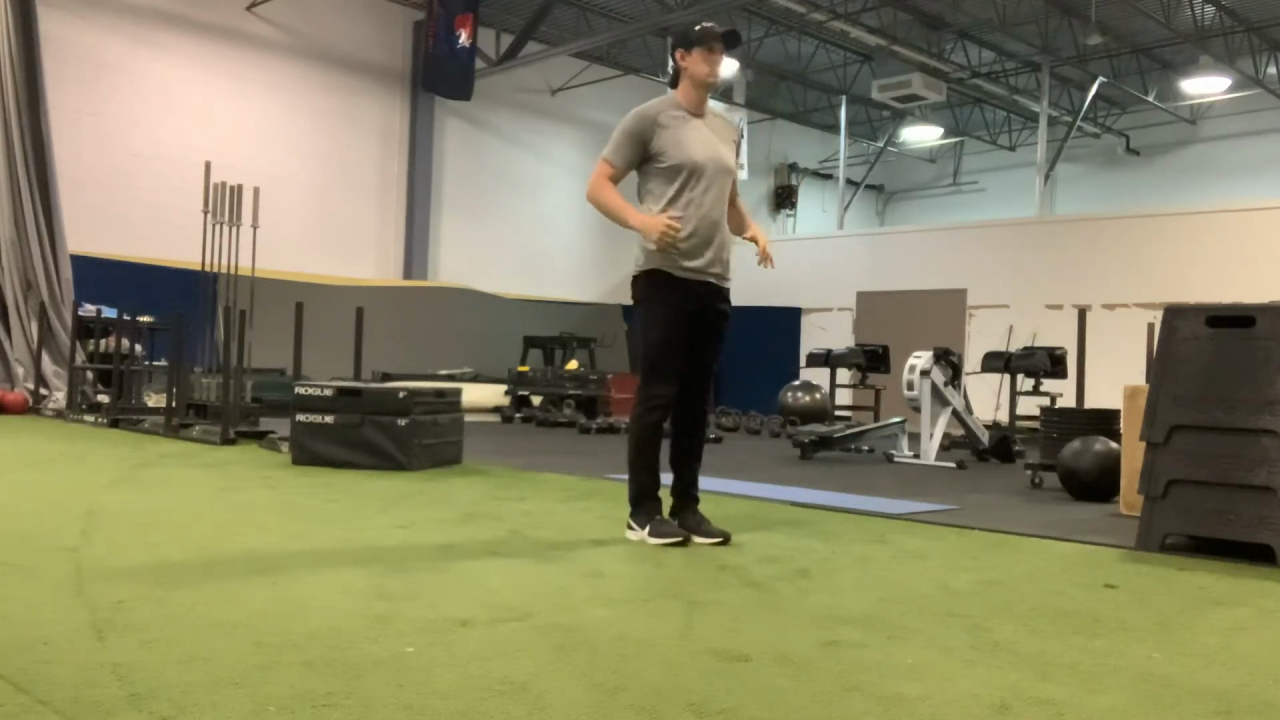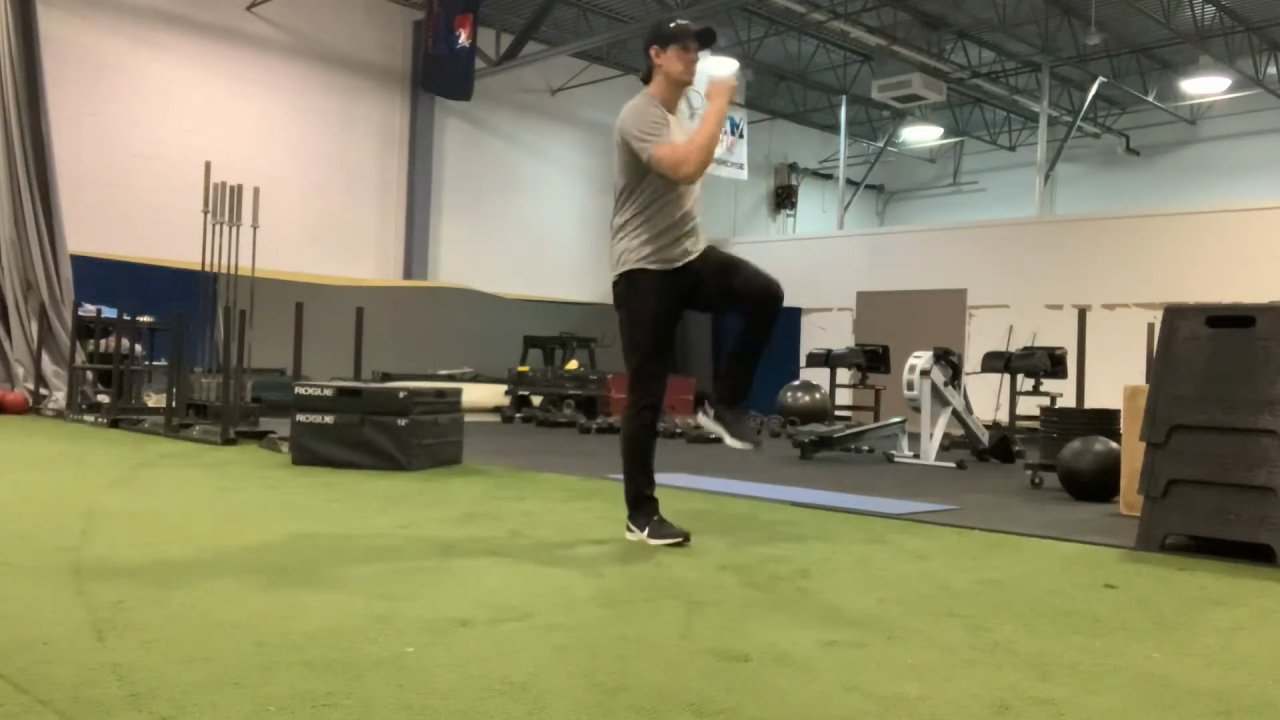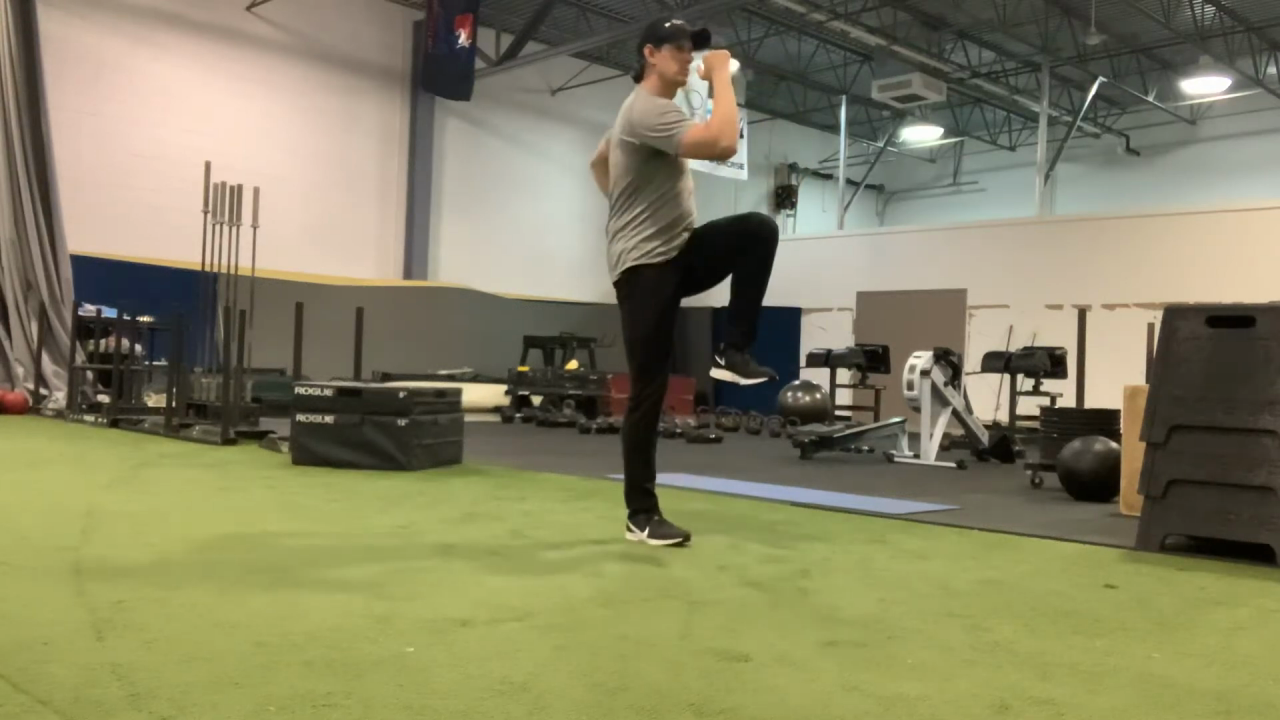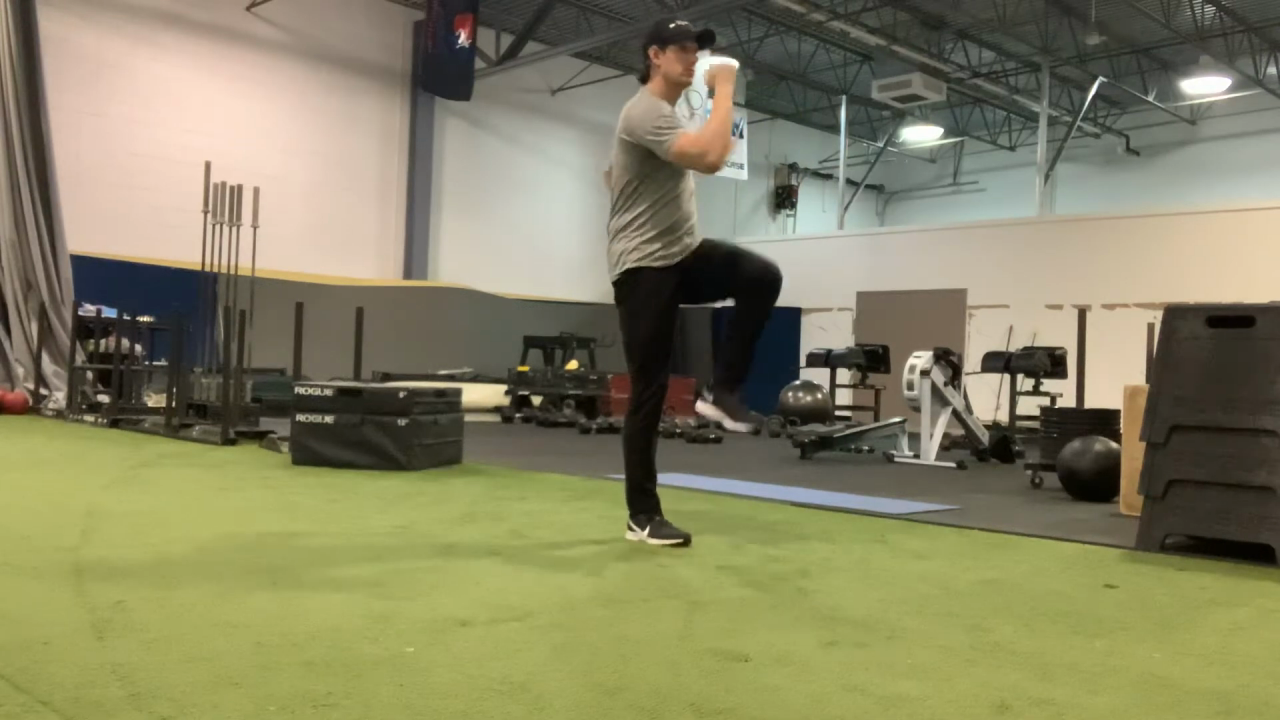
dt=0.5s
person 1, frame 1
left shoulder: (727, 130)
right shoulder: (649, 119)
right elbow: (598, 187)
left wrist: (751, 227)
right wrist: (643, 221)
left hip: (713, 282)
right hip: (664, 278)
left knee: (696, 399)
right knee: (658, 395)
left ankle: (685, 506)
right ankle: (643, 512)
person 1, frame 2
left shoulder: (680, 117)
right shoulder: (641, 113)
right elbow: (687, 168)
right wrist: (717, 106)
left hip: (692, 259)
right hip: (644, 270)
left knee: (766, 296)
right knee: (646, 395)
left ankle: (724, 407)
right ankle: (641, 515)
person 1, frame 3
left shoulder: (652, 109)
right shoulder: (648, 110)
left elbow: (598, 160)
right elbow: (723, 144)
right wrist: (721, 77)
left hip: (680, 251)
right hip: (644, 264)
left knee: (759, 231)
right knee: (648, 392)
left ankle: (734, 352)
right ankle: (641, 514)
person 1, frame 4
left shoulder: (661, 112)
right shoulder: (645, 111)
left elbow: (611, 171)
right elbow: (711, 157)
right wrist: (724, 90)
left hip: (684, 257)
right hip: (644, 267)
left knee: (763, 277)
right knee: (650, 393)
left ankle: (722, 389)
right ankle: (643, 515)
